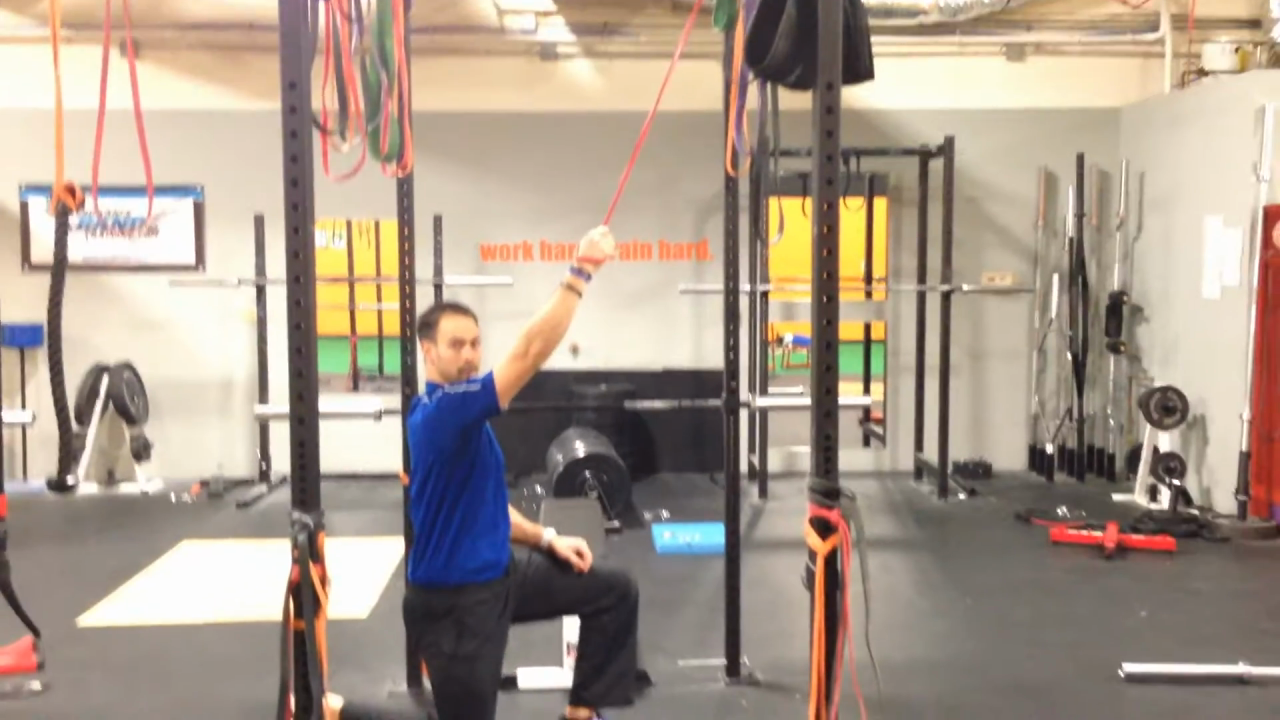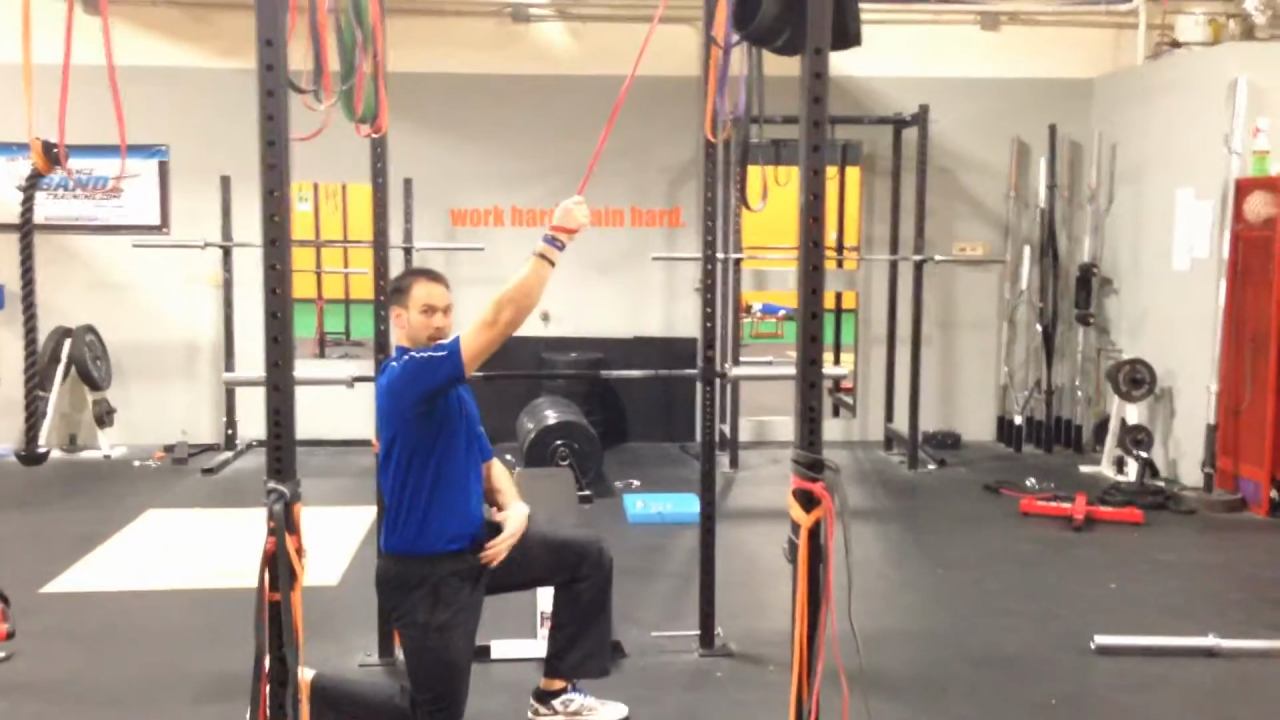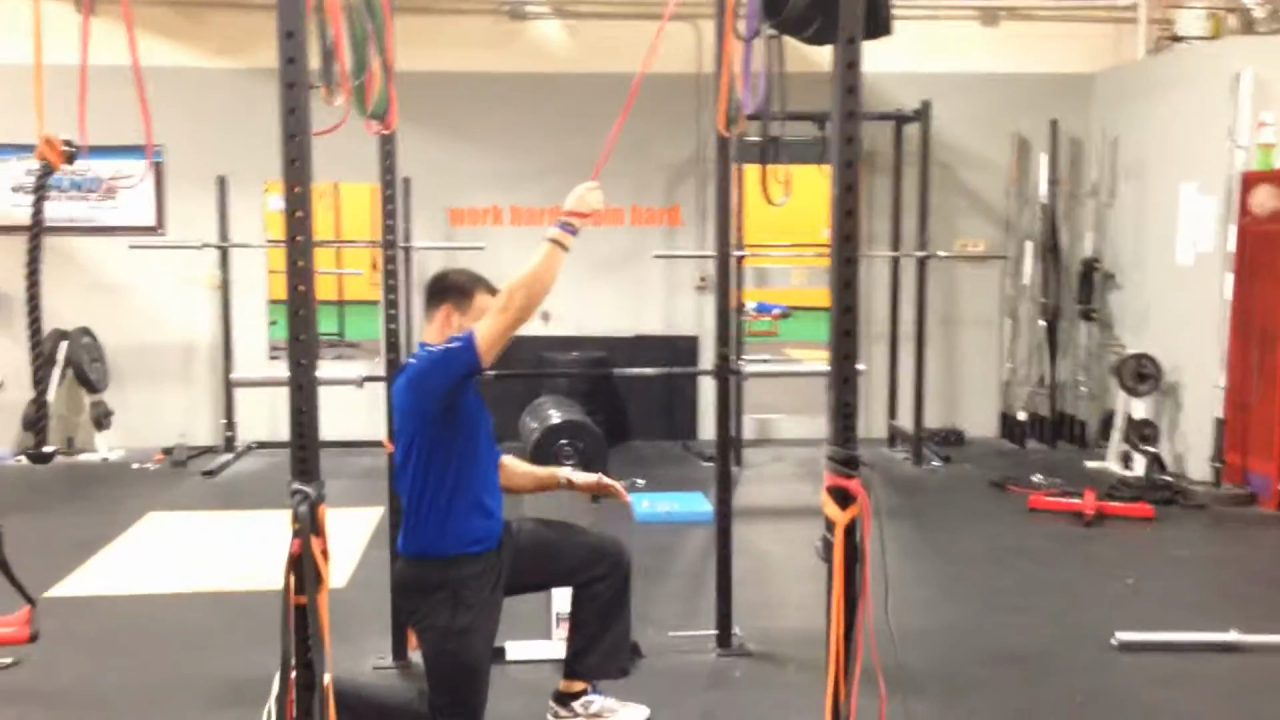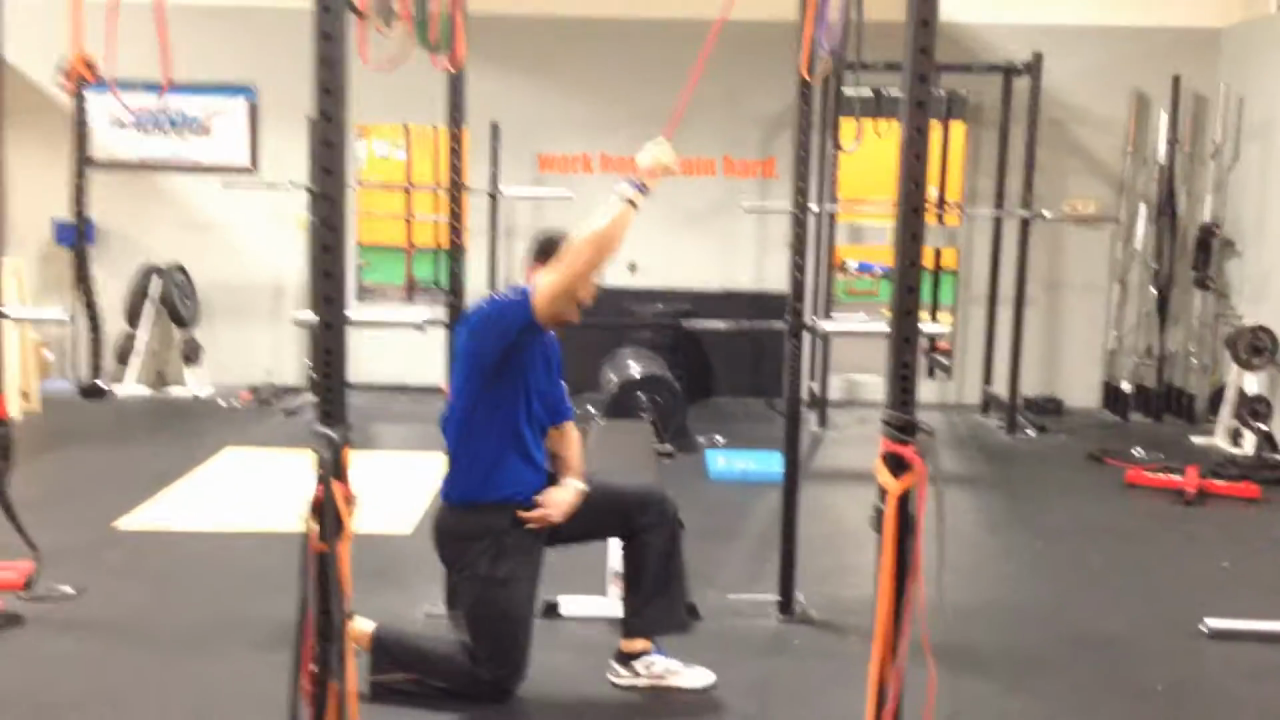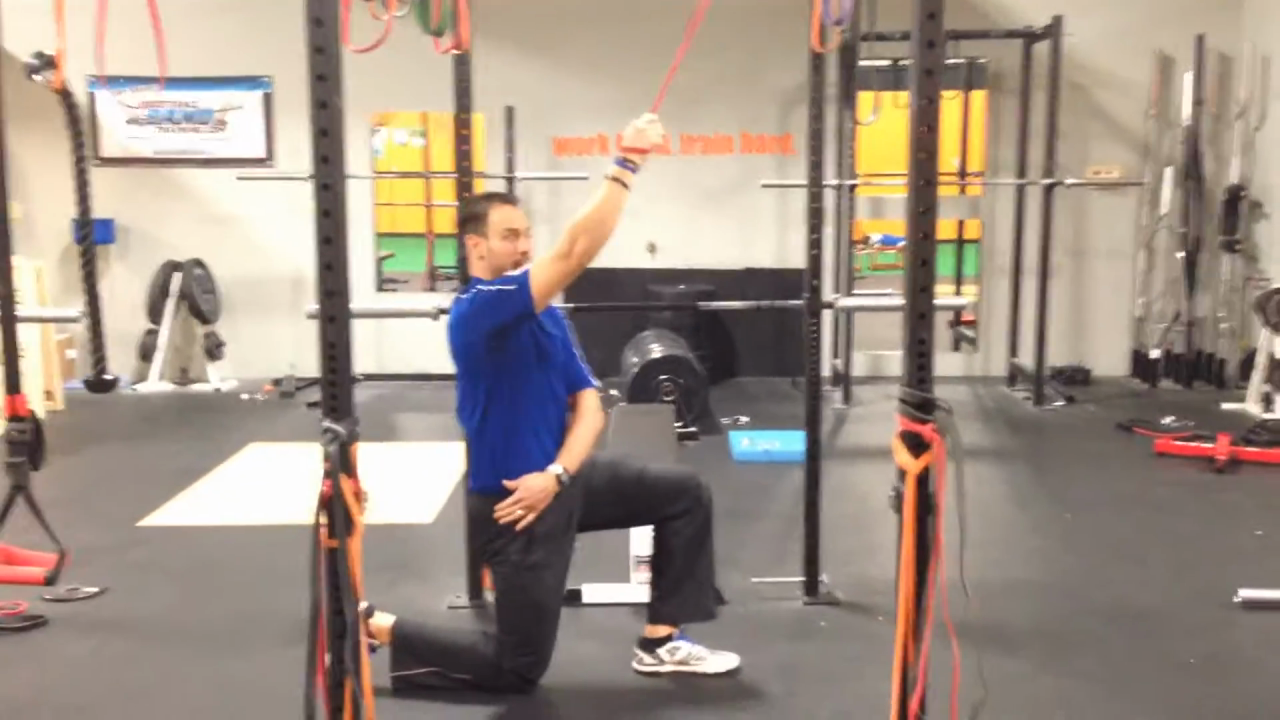
dt=1s
person 1, frame 1
left shoulder: (462, 416)
right shoulder: (440, 413)
right elbow: (529, 352)
left wrist: (545, 537)
right wrist: (582, 269)
left hip: (496, 573)
right hip: (452, 598)
left knee: (612, 592)
person 1, frame 2
left shoulder: (448, 386)
right shoulder: (406, 379)
left elbow: (484, 462)
right elbow: (500, 322)
left wrist: (514, 507)
right wrist: (555, 240)
left hip: (471, 544)
right hip: (424, 569)
left knee: (586, 559)
person 1, frame 3
left shoulder: (454, 385)
right shoulder: (427, 375)
left elbow: (491, 468)
right elbow: (514, 308)
left wrist: (567, 478)
right wrist: (567, 225)
left hip: (489, 546)
right hip: (444, 571)
left knee: (605, 558)
person 1, frame 4
left shoulder: (544, 344)
right shoulder: (491, 323)
left elbow: (560, 427)
right elbow: (578, 262)
left wrist: (570, 486)
right wrist: (639, 182)
left hip: (533, 497)
right hip: (483, 521)
left knee: (652, 511)
right knee: (495, 679)
left ankle: (636, 655)
right ankle: (351, 633)
person 1, frame 5
left shoulder: (546, 317)
right shoulder: (477, 312)
left elbow: (587, 403)
right elbow: (574, 253)
left wrist: (558, 474)
right wrist: (627, 162)
left hip: (558, 479)
right hip: (512, 502)
left knee: (684, 495)
right knee: (519, 669)
left ankle: (660, 642)
right ankle: (370, 625)
